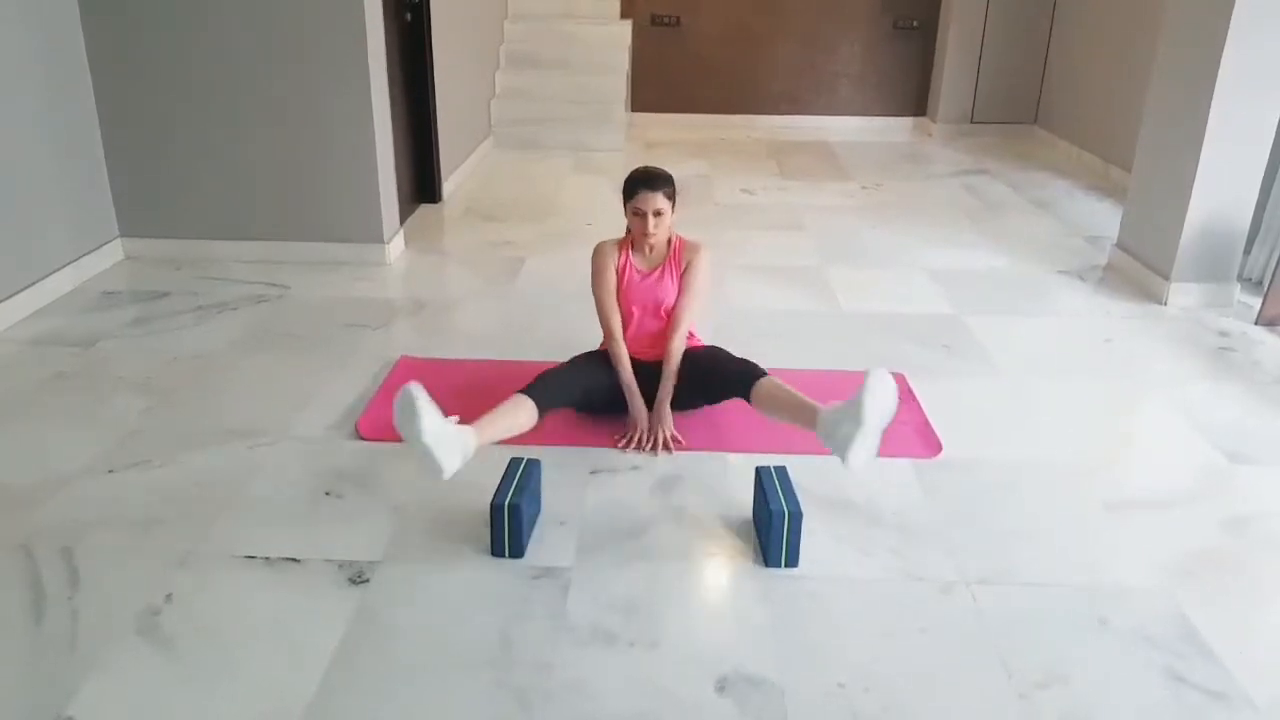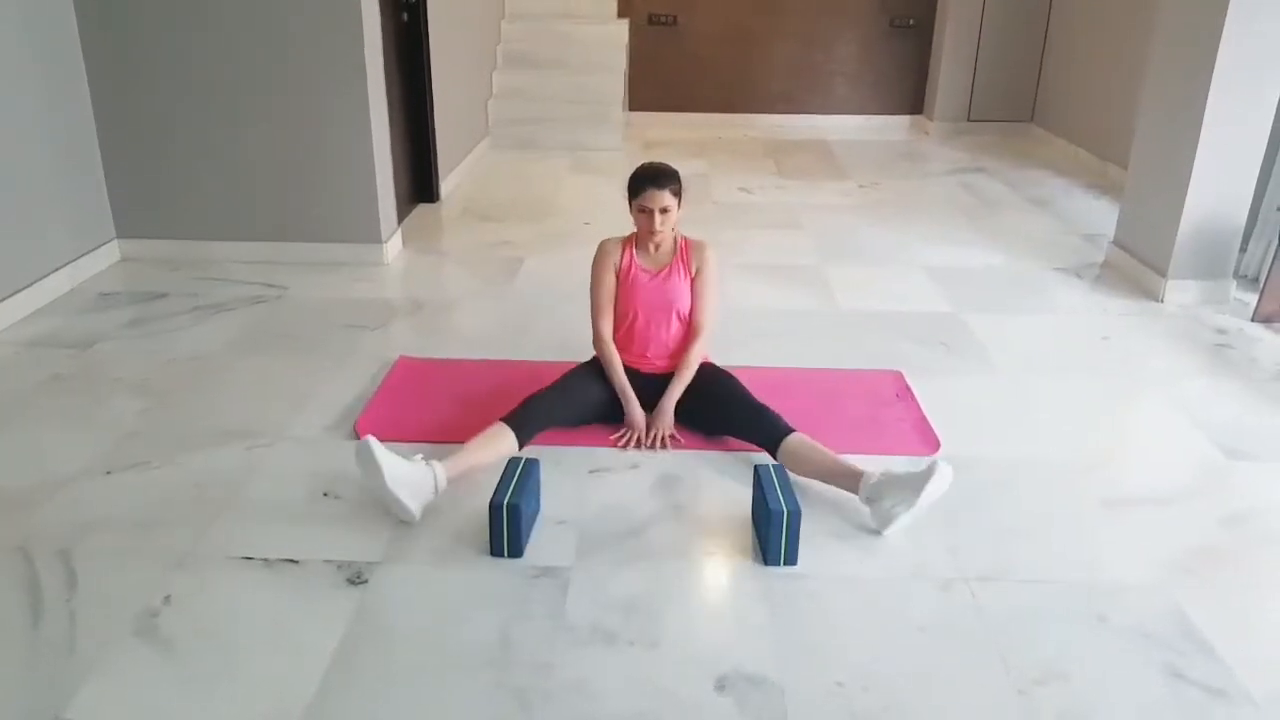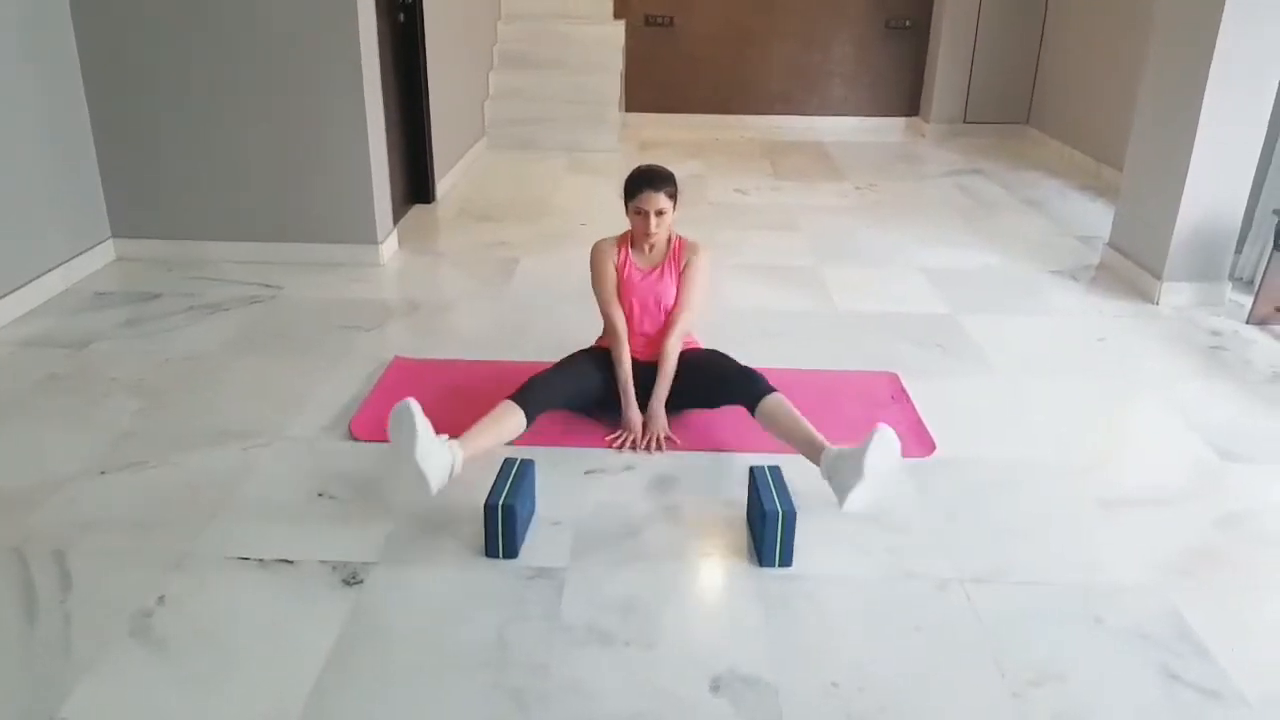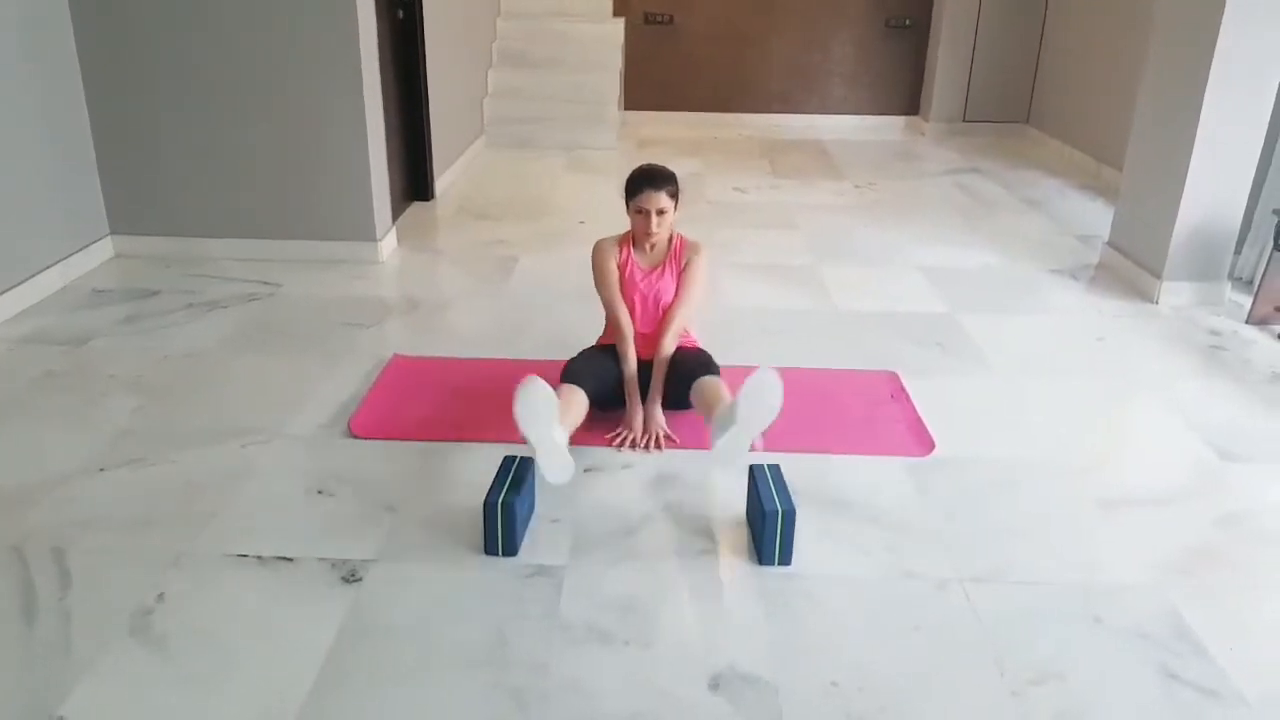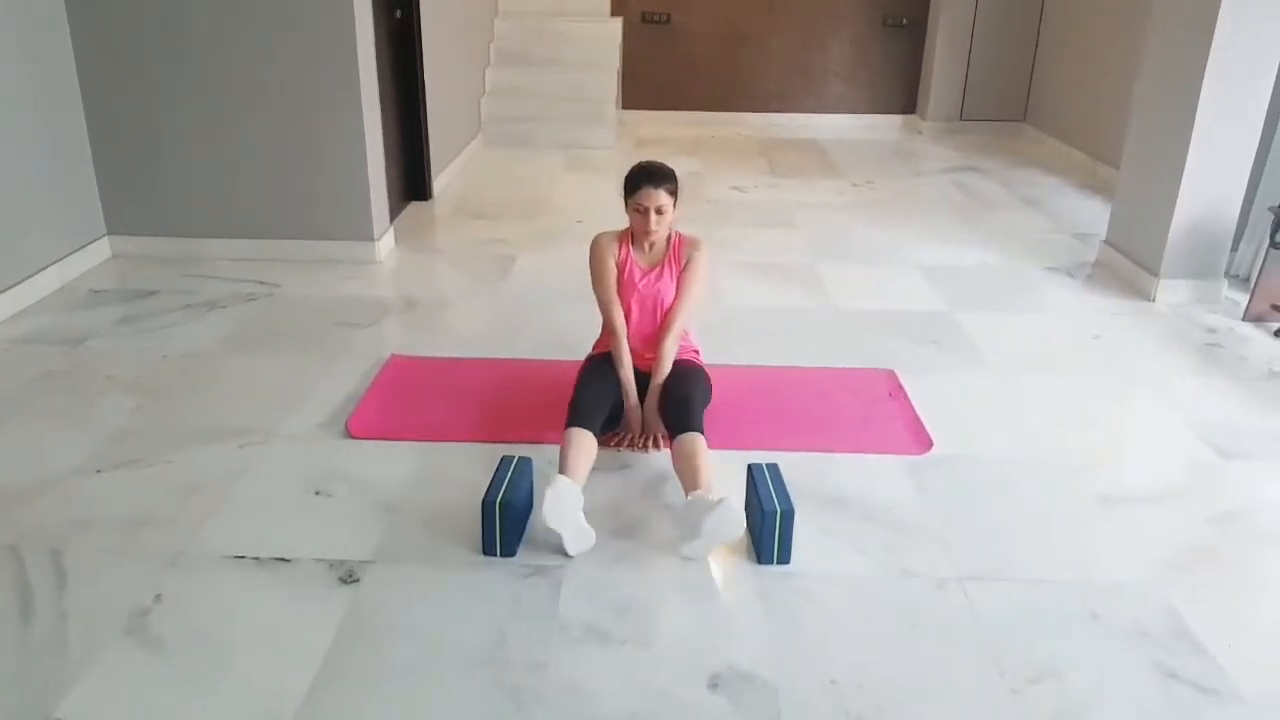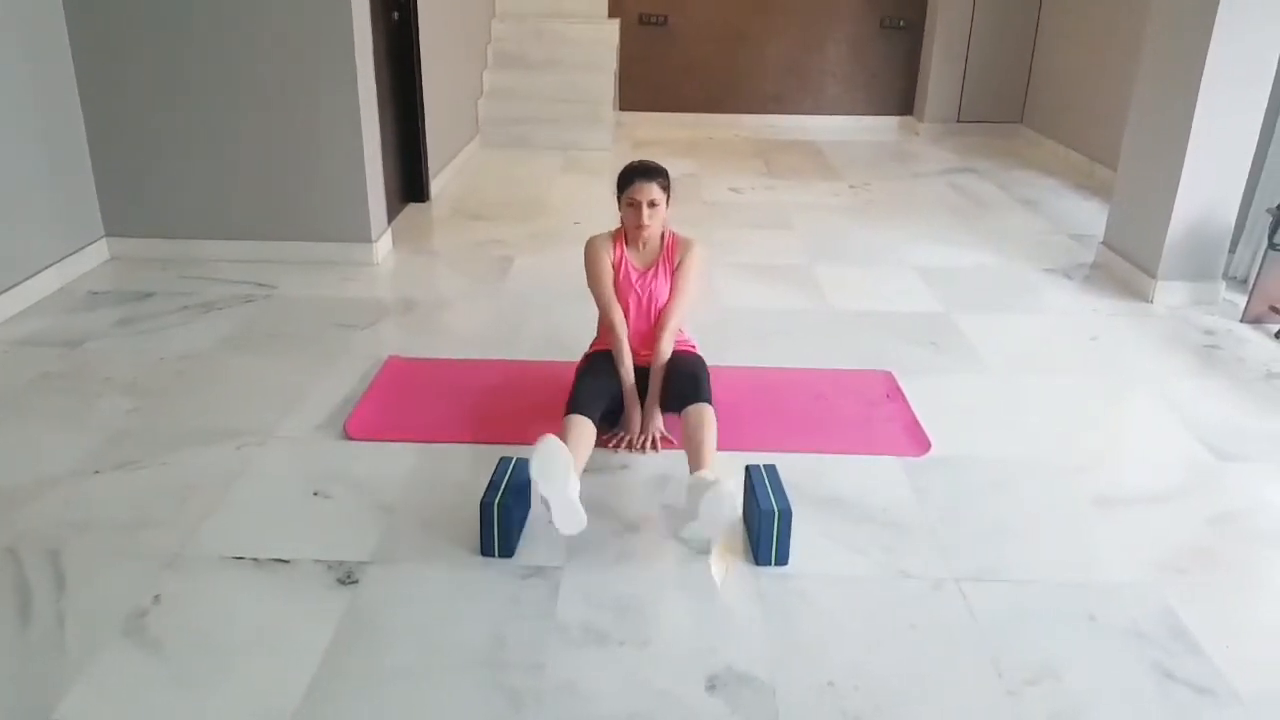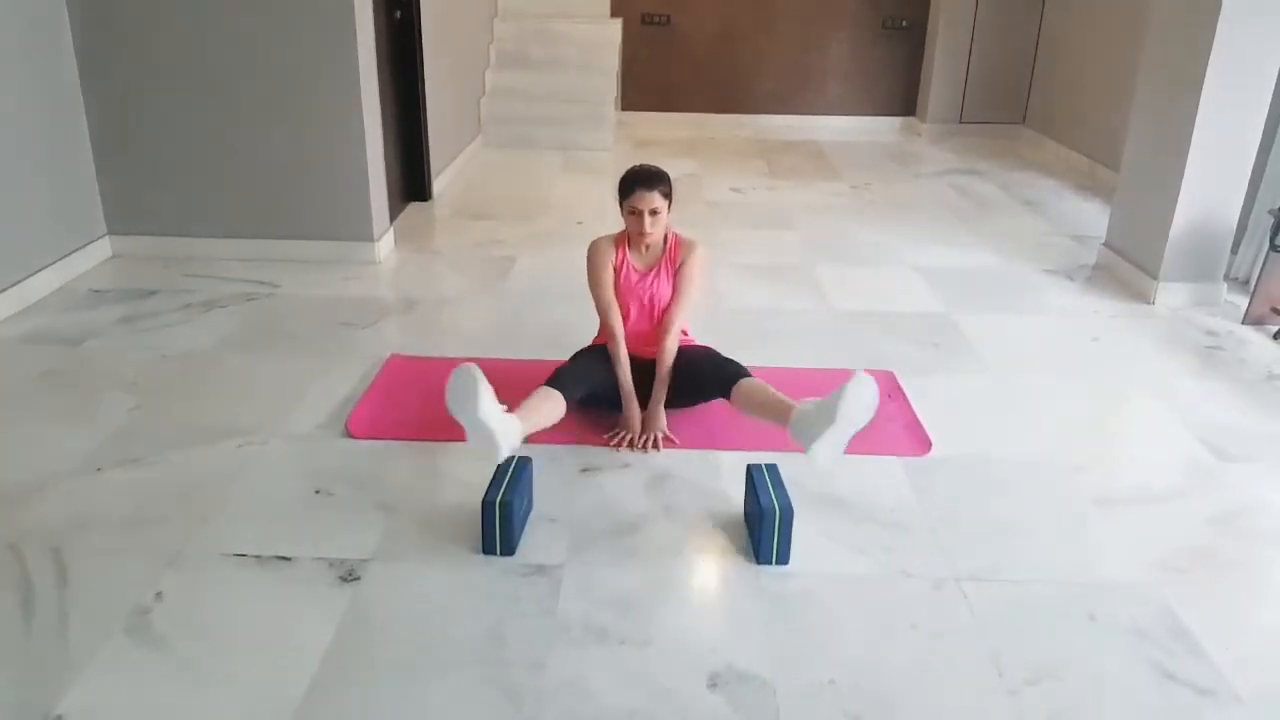
dt=0.3s
person 1, frame 1
left shoulder: (694, 256)
right shoulder: (607, 254)
left elbow: (678, 333)
right elbow: (614, 333)
left wrist: (662, 407)
right wrist: (637, 406)
left hip: (678, 367)
right hip: (623, 367)
left knee: (738, 372)
right knee: (556, 383)
left ankle: (836, 425)
right ankle: (456, 443)
person 1, frame 2
left shoulder: (700, 256)
right shoulder: (611, 254)
left elbow: (699, 335)
right elbow: (602, 334)
left wrist: (668, 405)
right wrist: (629, 405)
left hip: (682, 375)
right hip: (622, 373)
left knee: (760, 421)
right knee: (537, 409)
left ankle: (873, 490)
right ankle: (430, 480)
person 1, frame 3
left shoulder: (693, 255)
right shoulder: (606, 253)
left elbow: (677, 331)
right elbow: (616, 329)
left wrist: (658, 405)
right wrist: (629, 406)
left hip: (675, 364)
right hip: (617, 363)
left knee: (747, 382)
right knee: (541, 388)
left ankle: (835, 463)
right ankle: (446, 457)
person 1, frame 4
left shoulder: (693, 256)
right shoulder: (607, 253)
left elbow: (671, 328)
right elbow: (622, 322)
left wrist: (656, 403)
right wrist: (632, 403)
left hip: (674, 355)
right hip: (621, 357)
left knee: (701, 370)
right knee: (579, 371)
left ankle: (729, 424)
right ankle: (553, 442)
person 1, frame 5
left shoulder: (693, 252)
right shoulder: (606, 246)
left elbow: (672, 331)
right elbow: (617, 326)
left wrist: (652, 404)
right wrist: (632, 404)
left hip: (675, 360)
right hip: (617, 360)
left knee: (685, 407)
right knee: (586, 404)
left ankle: (700, 509)
right ankle: (568, 503)
person 1, frame 6
left shoulder: (686, 251)
right shoulder: (600, 248)
left elbow: (667, 329)
right elbow: (617, 325)
left wrist: (654, 405)
right wrist: (632, 403)
left hip: (669, 357)
right hip: (614, 357)
left knee: (694, 379)
right knee: (585, 397)
left ankle: (704, 487)
right ankle: (564, 489)
person 1, frame 7
left shoulder: (689, 253)
right shoulder: (603, 251)
left elbow: (671, 330)
right elbow: (614, 328)
left wrist: (657, 407)
right wrist: (630, 405)
left hip: (672, 360)
right hip: (618, 360)
left knee: (724, 371)
right knee: (571, 375)
left ankle: (809, 423)
right ankle: (504, 430)
